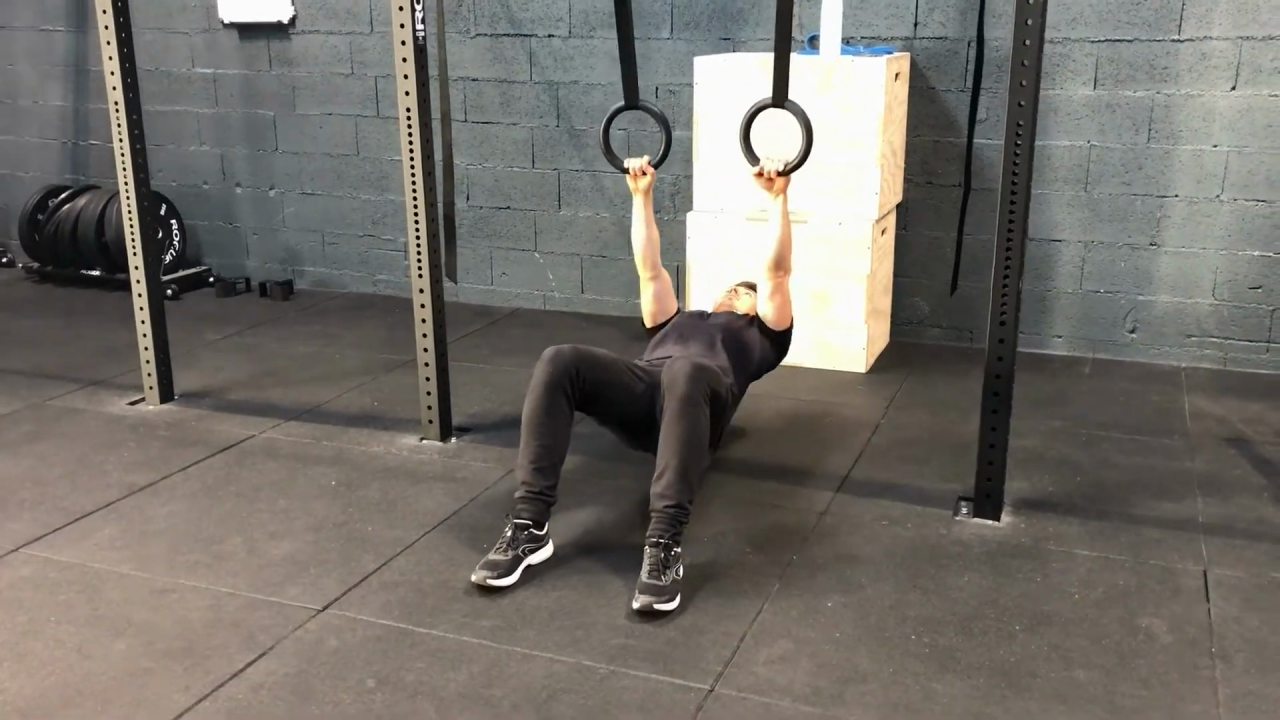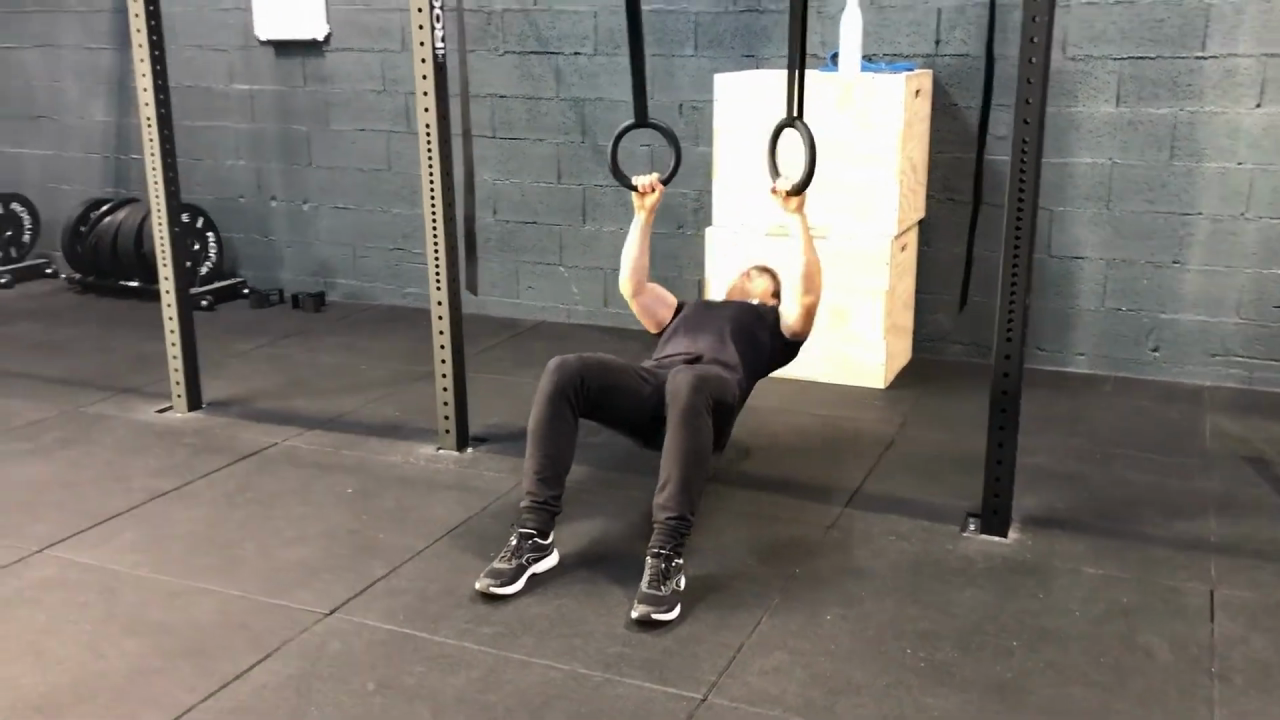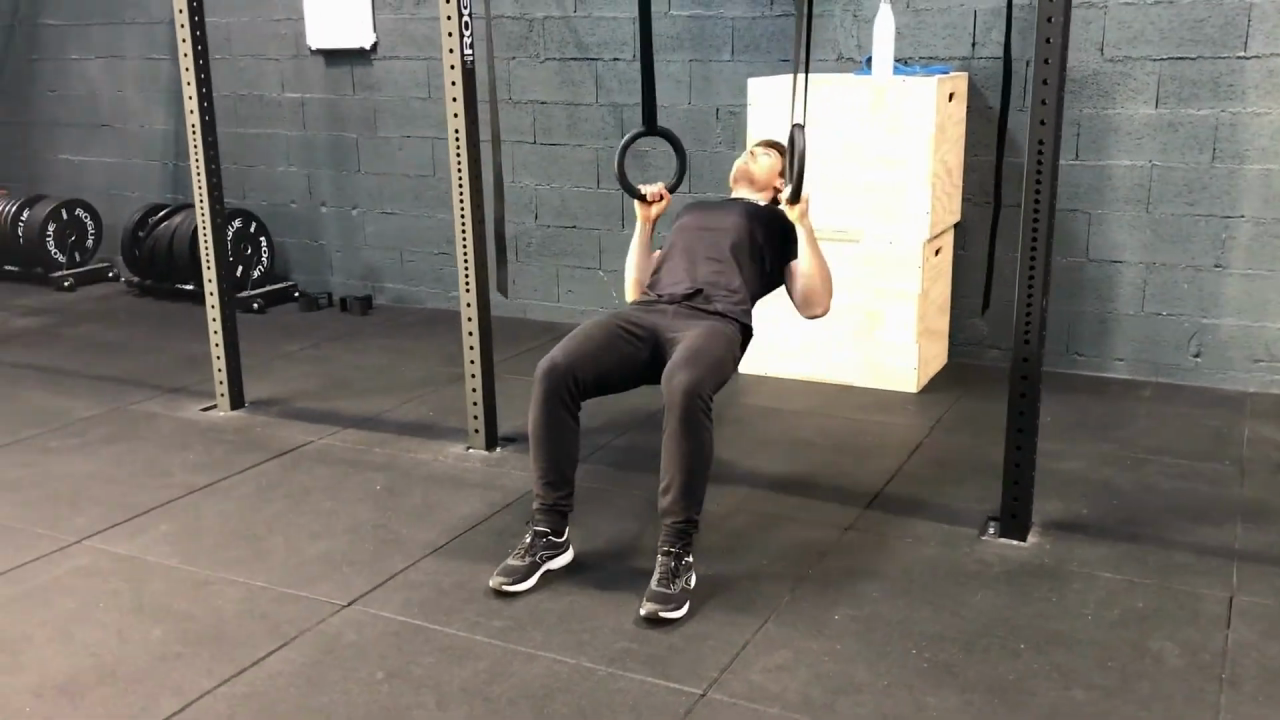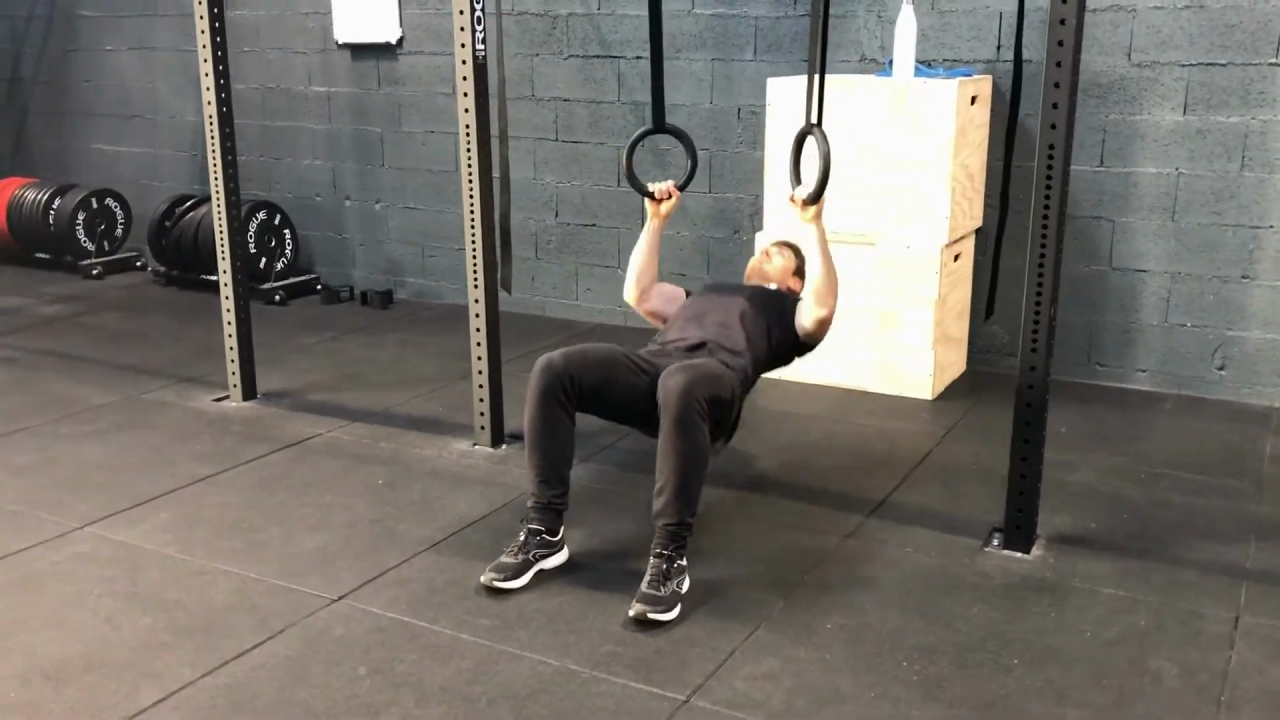
dt=0.5s
person 1, frame 1
left shoulder: (761, 335)
right shoulder: (679, 320)
left elbow: (775, 274)
right elbow: (649, 269)
left wrist: (777, 197)
right wrist: (642, 195)
left hip: (699, 394)
right hip: (640, 391)
left knee: (685, 374)
right knee: (557, 362)
left ankle: (664, 544)
right ankle: (529, 525)
person 1, frame 2
left shoulder: (771, 329)
right shoulder: (693, 312)
left elbow: (805, 297)
right elbow: (632, 285)
left wrist: (796, 215)
right wrist: (645, 213)
left hip: (710, 393)
right hip: (650, 385)
left knee: (688, 386)
right knee: (563, 373)
left ankle: (665, 556)
right ankle: (534, 534)
person 1, frame 3
left shoulder: (779, 226)
right shoulder: (692, 212)
left elbow: (815, 305)
right elbow: (637, 291)
left wrist: (801, 221)
right wrist: (644, 223)
left hip: (714, 322)
right hip: (650, 314)
left knee: (684, 388)
right knee: (554, 373)
left ankle: (676, 553)
right ankle: (550, 533)
person 1, frame 4
left shoulder: (787, 311)
right shoulder: (711, 293)
left elbow: (820, 310)
right elbow: (638, 294)
left wrist: (811, 226)
right wrist: (655, 220)
left hip: (716, 375)
right hip: (653, 364)
left knee: (681, 389)
right knee: (552, 371)
left ankle: (669, 558)
right ankle: (543, 532)
